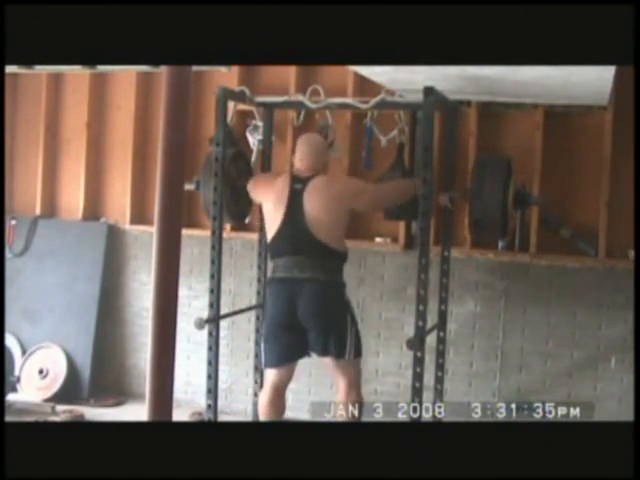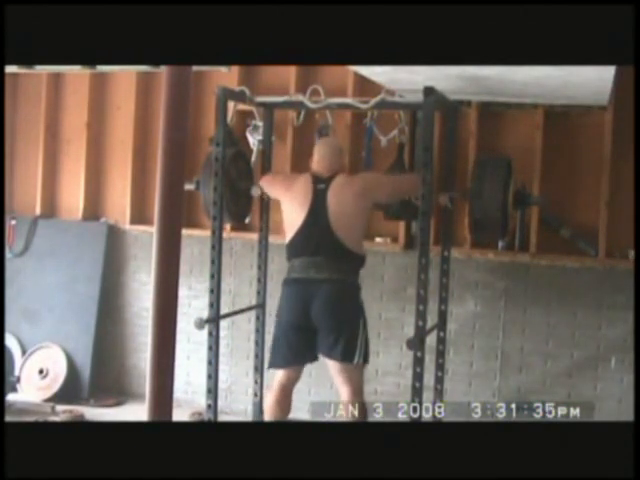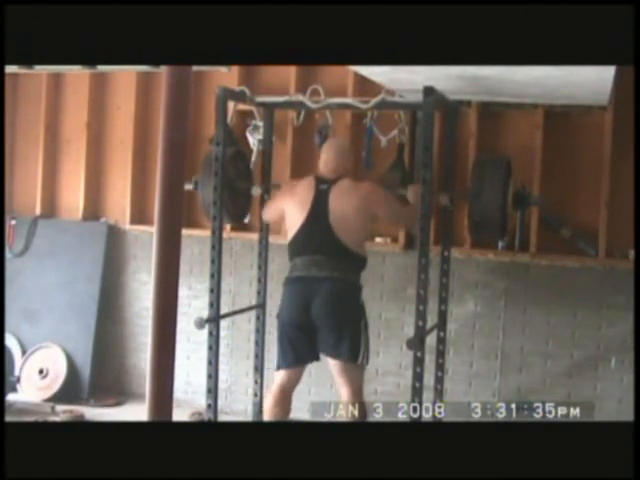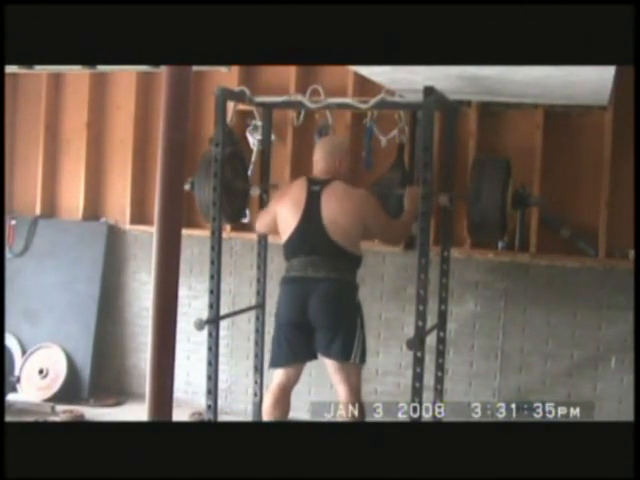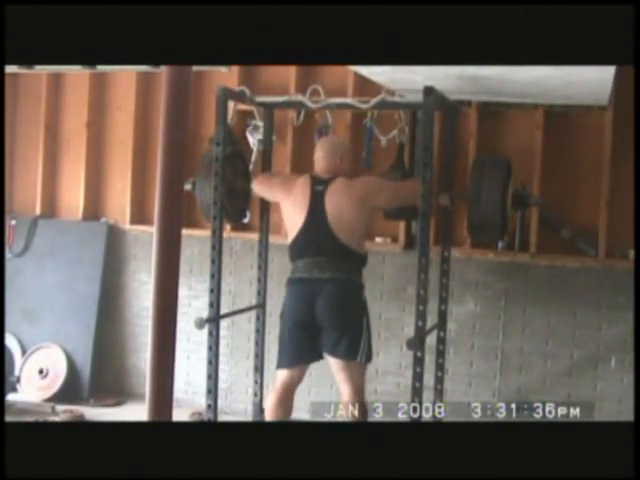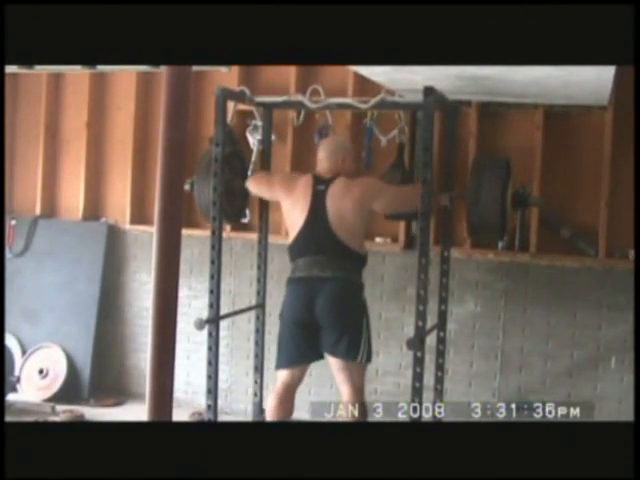
dt=0.3s
person 1, frame 1
left shoulder: (271, 187)
right shoulder: (339, 189)
left elbow: (253, 184)
right elbow: (390, 194)
right wrist: (413, 184)
left hip: (280, 292)
right hip: (323, 293)
left knee: (274, 381)
right knee: (348, 381)
person 1, frame 2
left shoulder: (292, 185)
right shoulder: (361, 187)
left elbow: (264, 182)
right elbow: (412, 183)
right wrist: (424, 183)
left hip: (295, 292)
right hip: (338, 295)
left knee: (282, 381)
right knee: (350, 389)
person 1, frame 3
left shoulder: (295, 190)
right shoulder: (363, 193)
left elbow: (267, 214)
right elbow: (411, 218)
right wrist: (415, 200)
left hip: (296, 292)
right hip: (339, 294)
left knee: (283, 380)
right knee: (350, 389)
person 1, frame 4
left shoulder: (286, 194)
right shoulder: (357, 199)
left elbow: (261, 226)
right elbow: (396, 235)
right wrist: (412, 207)
left hip: (293, 293)
right hip: (335, 295)
left knee: (281, 381)
right knee: (348, 388)
person 1, frame 5
left shoulder: (290, 188)
right shoulder: (360, 190)
left elbow: (258, 182)
right elbow: (415, 191)
right wrist: (423, 186)
left hip: (299, 293)
right hip: (342, 295)
left knee: (285, 381)
right knee: (351, 388)
person 1, frame 6
left shoulder: (291, 187)
right shoulder: (361, 190)
left elbow: (253, 182)
right elbow: (415, 199)
right wrist: (419, 191)
left hip: (299, 293)
right hip: (341, 294)
left knee: (285, 381)
right knee: (351, 387)
